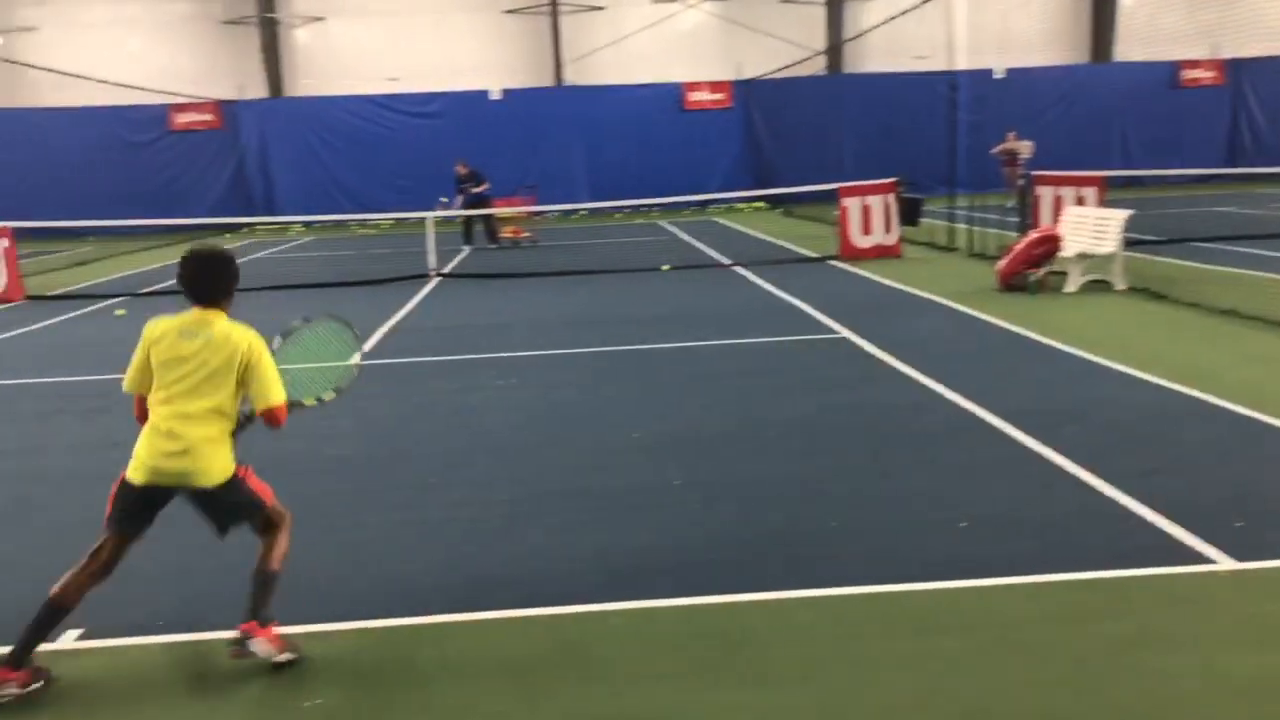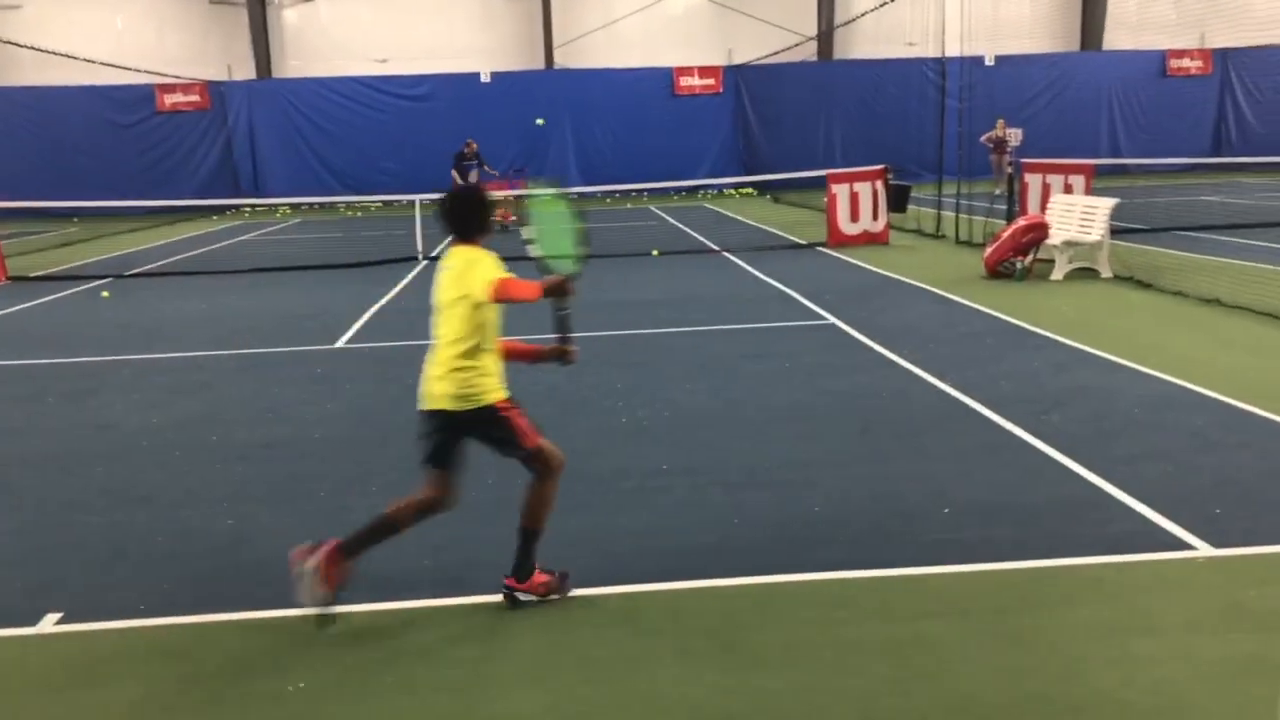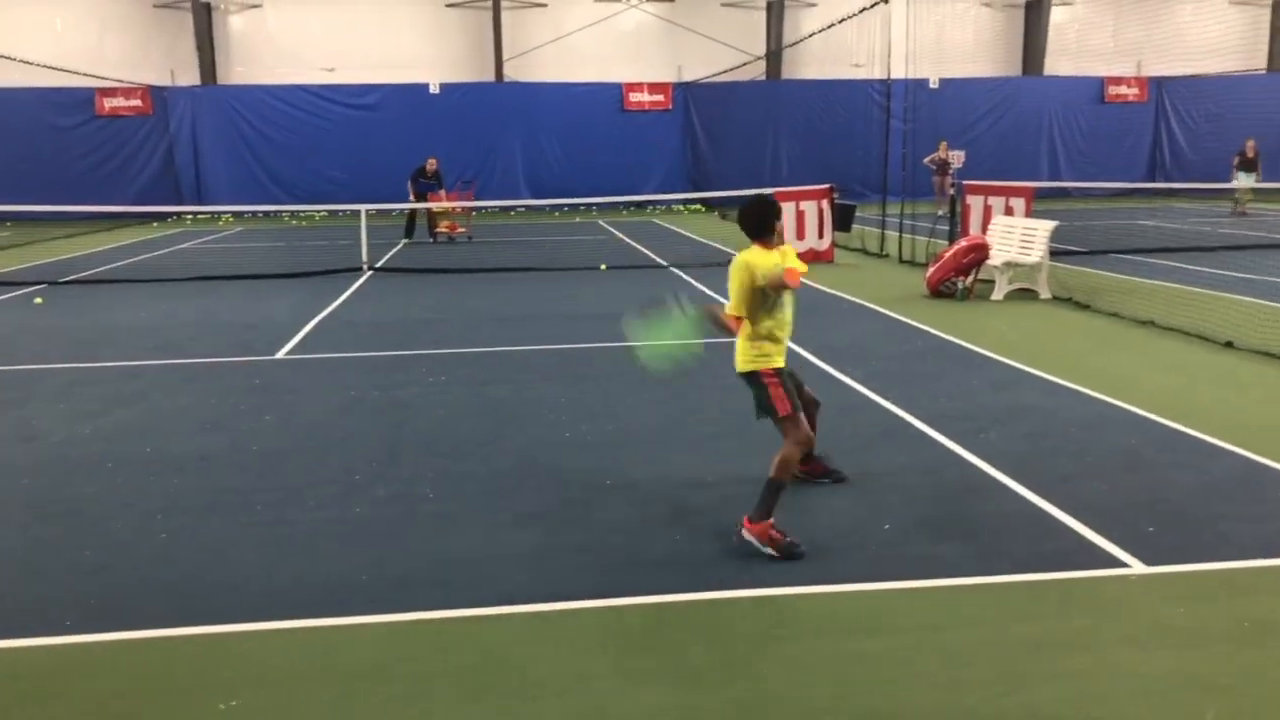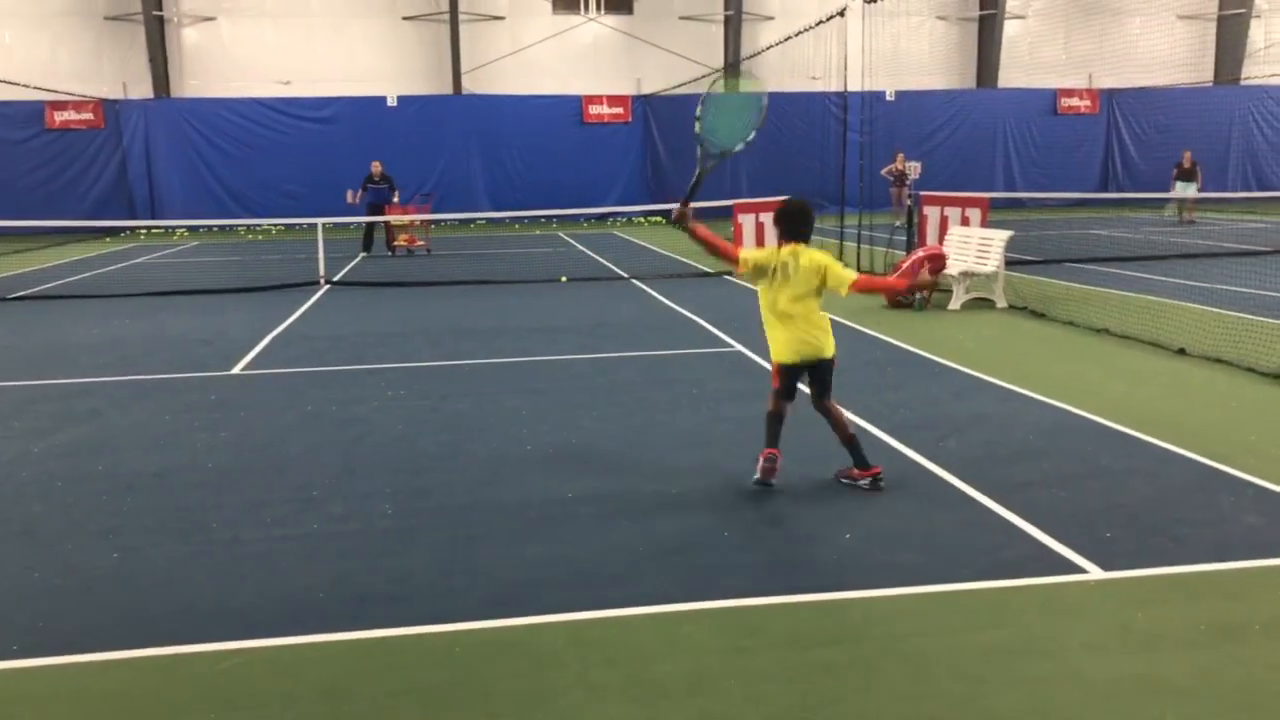
dt=0.7s
person 1, frame 1
left shoulder: (157, 332)
right shoulder: (247, 342)
left elbow: (141, 408)
right elbow: (275, 414)
right wrist: (285, 403)
left hip: (151, 462)
right hip: (209, 466)
left knee: (102, 558)
right knee: (276, 525)
right ankle: (257, 632)
person 1, frame 2
left shoulder: (451, 266)
right shoulder: (480, 263)
right elbow: (504, 290)
left wrist: (546, 353)
right wrist: (545, 287)
left hip: (440, 392)
right hip: (477, 394)
left knee: (436, 496)
right knee: (549, 465)
left ankle: (332, 557)
right ankle: (523, 578)
person 1, frame 3
left shoulder: (779, 257)
right shoulder: (746, 264)
left elbow: (793, 275)
right elbow: (734, 321)
left wrist: (783, 280)
right wrist: (725, 319)
left hip: (772, 358)
right hip: (759, 361)
left knee: (808, 401)
right knee: (799, 437)
left ankle: (807, 464)
right ankle: (759, 524)
person 1, frame 4
left shoulder: (767, 260)
right shoulder: (820, 262)
left elbow: (730, 254)
right elbow: (859, 284)
left wrist: (689, 226)
right wrist: (909, 284)
left hip: (787, 350)
right hip: (820, 347)
left knee: (780, 396)
right knee: (823, 402)
left ankle: (770, 455)
right ankle: (864, 470)
